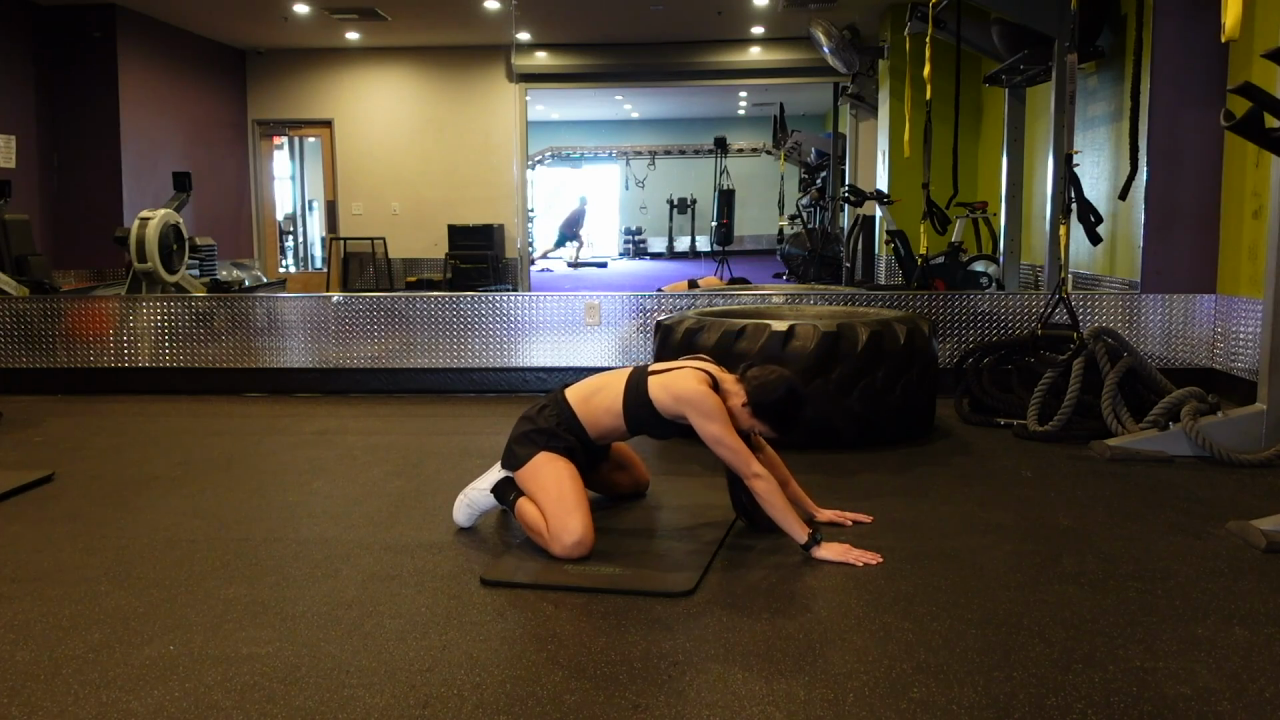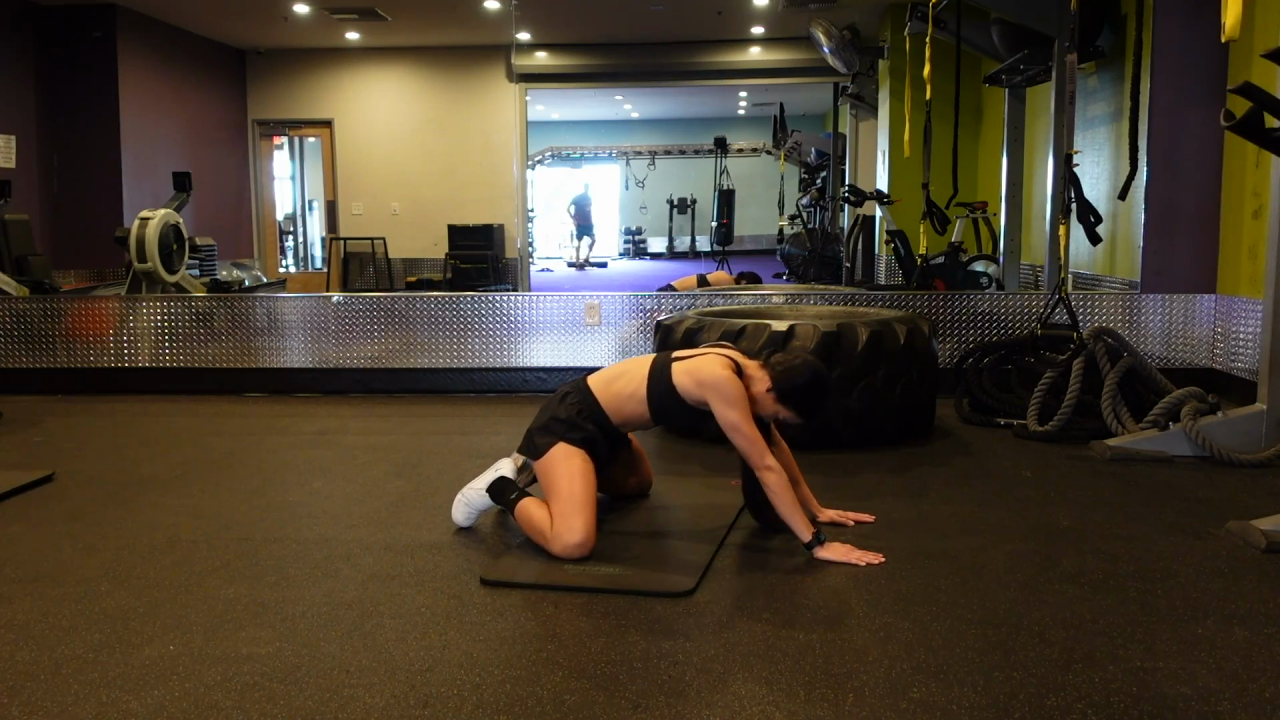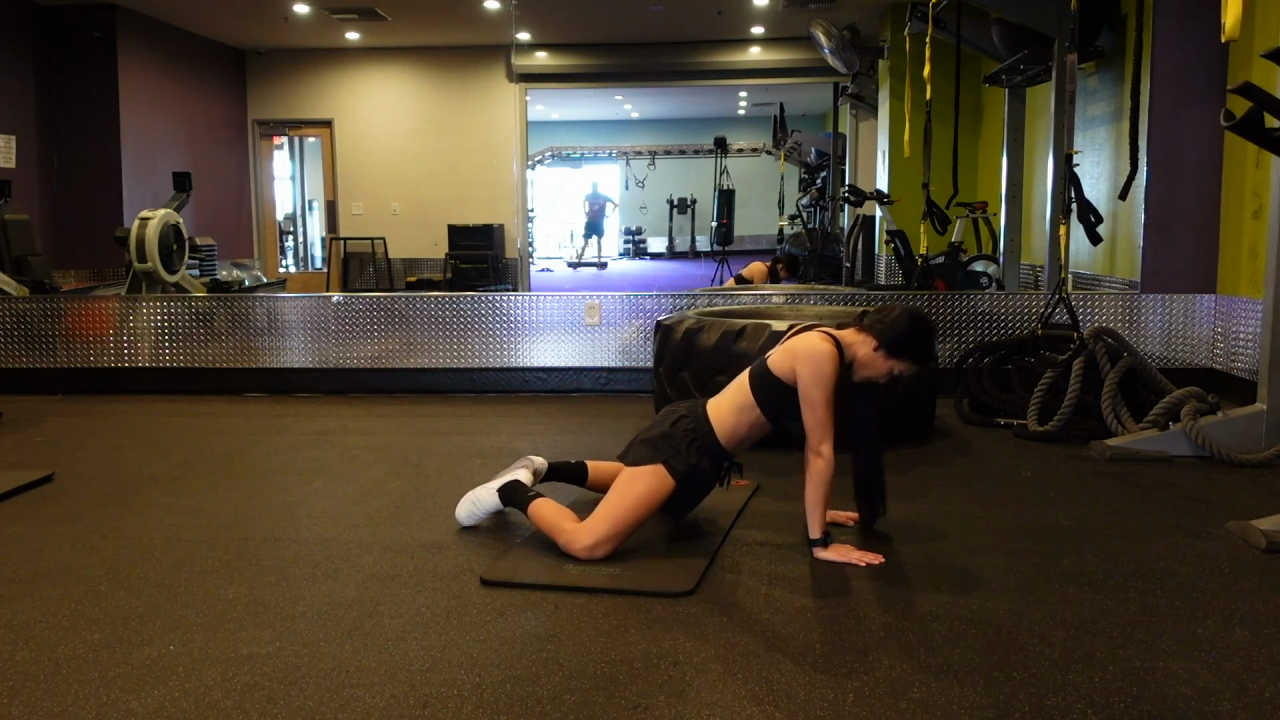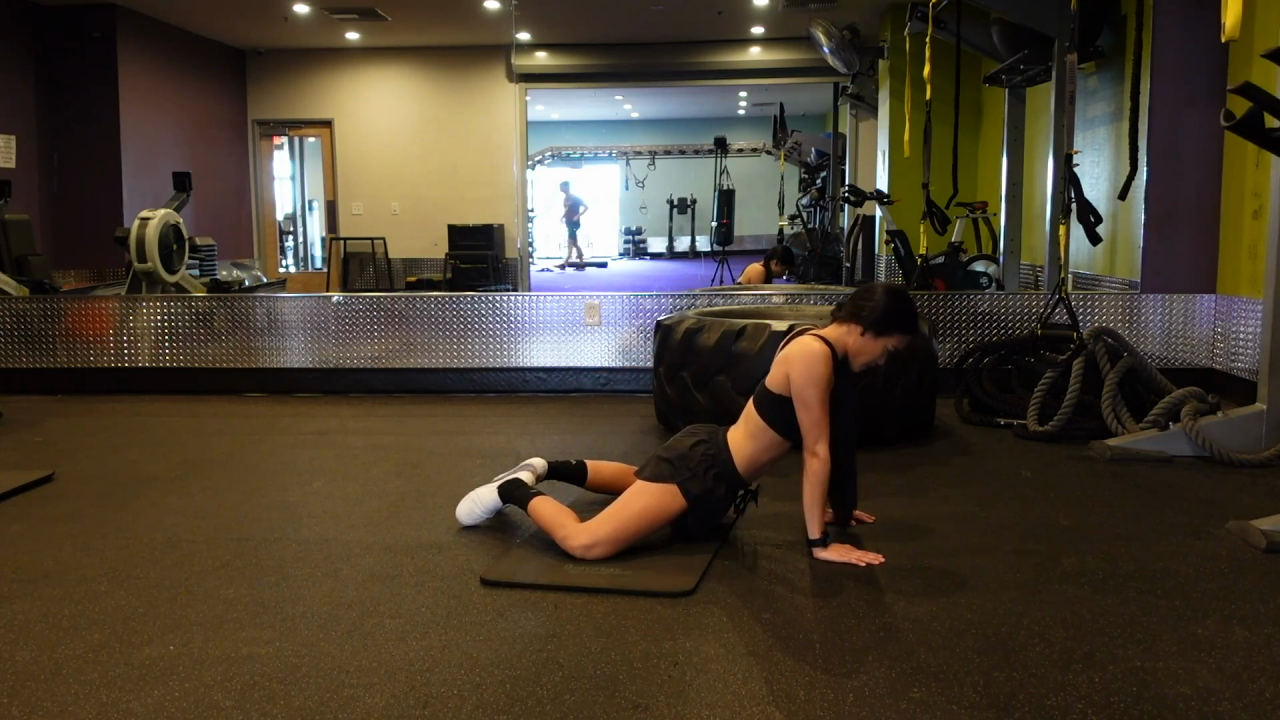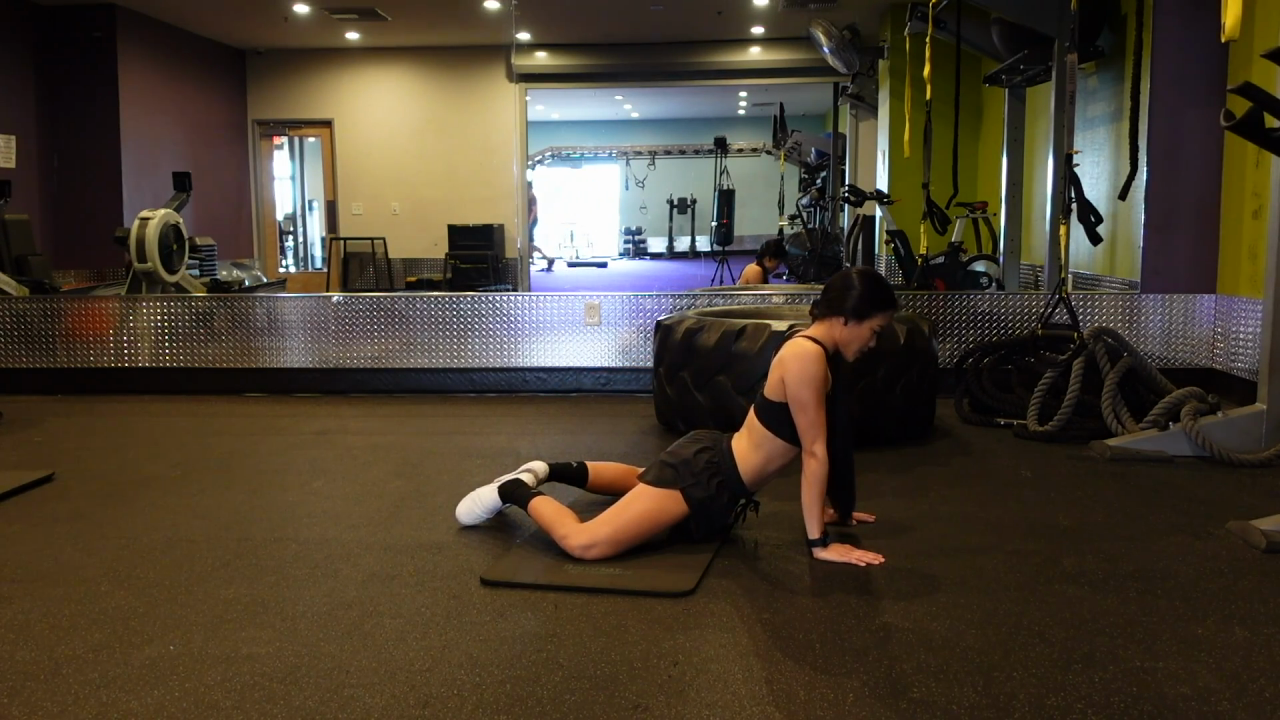
dt=1s
person 1, frame 1
left shoulder: (723, 381)
right shoulder: (699, 395)
left elbow: (763, 454)
right elbow: (755, 474)
left wrist: (813, 510)
right wrist: (813, 544)
left hip: (583, 434)
right hip: (546, 433)
left knee: (636, 485)
right knee: (573, 543)
left ankle: (535, 478)
right ankle: (507, 489)
person 1, frame 2
left shoulder: (748, 371)
right shoulder: (724, 381)
left elbow: (777, 447)
right elbow: (766, 467)
left wrist: (816, 510)
right wrist: (814, 542)
left hip: (604, 425)
right hip: (569, 422)
left knee: (638, 486)
right knee: (573, 544)
left ankle: (536, 470)
right ankle: (503, 489)
person 1, frame 3
left shoulder: (830, 347)
right shoulder: (821, 353)
left elbow: (819, 447)
right elbow: (820, 452)
left wrist: (820, 509)
right wrist: (820, 541)
left hip: (695, 440)
right hip: (683, 442)
left knee: (634, 484)
right knee: (588, 545)
left ankle: (543, 470)
right ankle: (515, 492)
person 1, frame 4
left shoulder: (822, 348)
right shoulder: (813, 355)
left elbow: (814, 447)
right elbow: (816, 452)
left wrist: (823, 509)
right wrist: (820, 542)
left hip: (710, 456)
right hip: (701, 466)
left knee: (639, 482)
right knee: (585, 543)
left ankle: (549, 470)
right ankle: (515, 491)
person 1, frame 5
left shoulder: (813, 348)
right shoulder: (807, 356)
left elbow: (812, 447)
right elbow: (814, 453)
left wrist: (822, 509)
right wrist: (819, 542)
left hip: (711, 460)
right hip: (705, 473)
left knee: (640, 481)
right knee: (584, 544)
left ankle: (546, 472)
right ankle: (515, 491)
